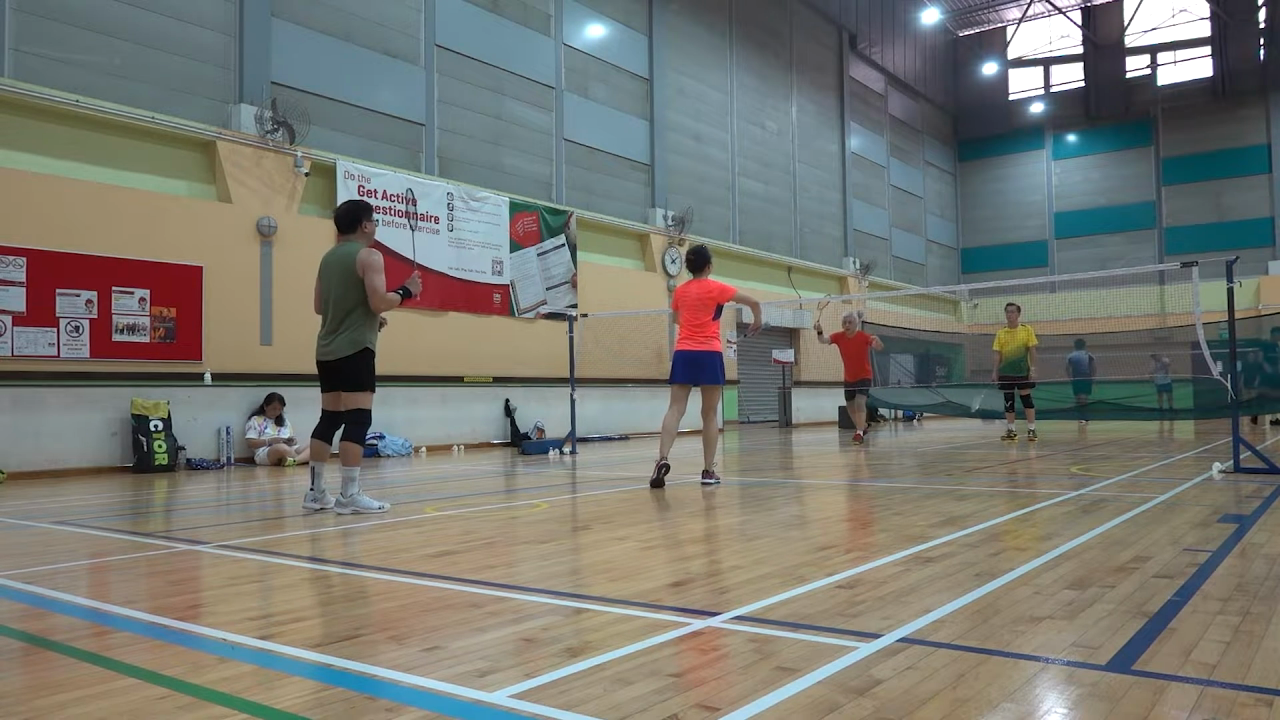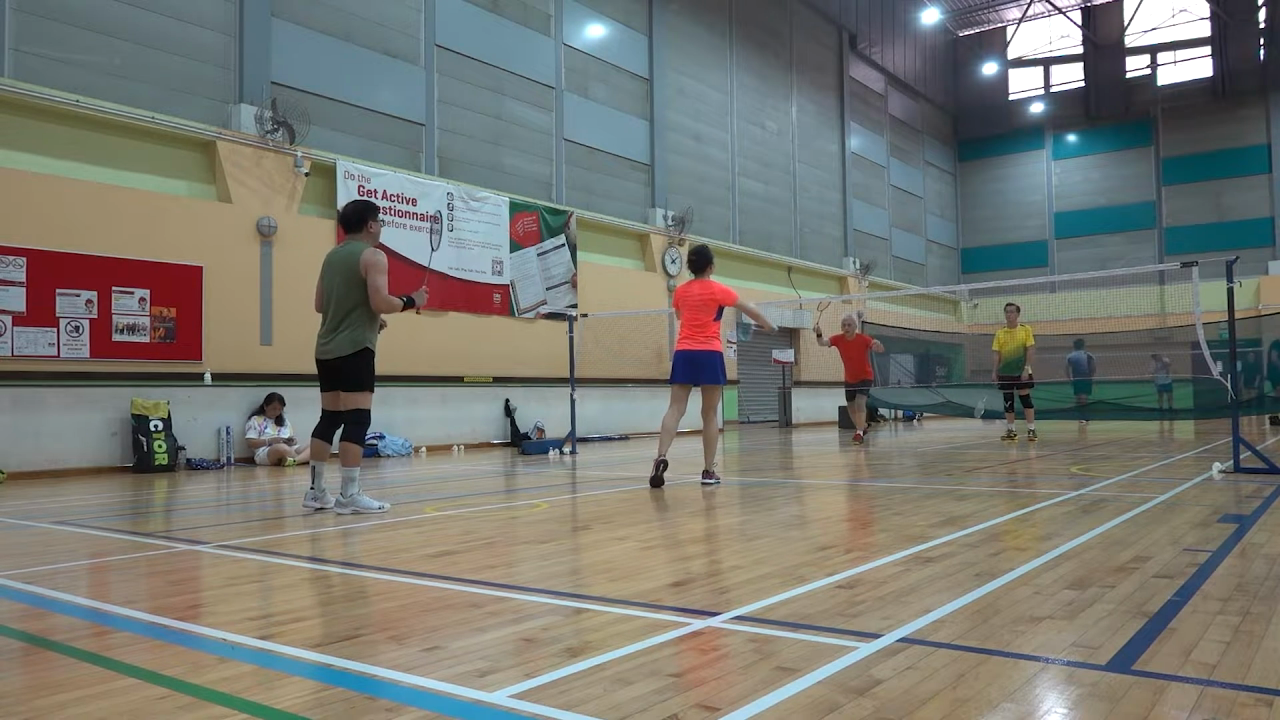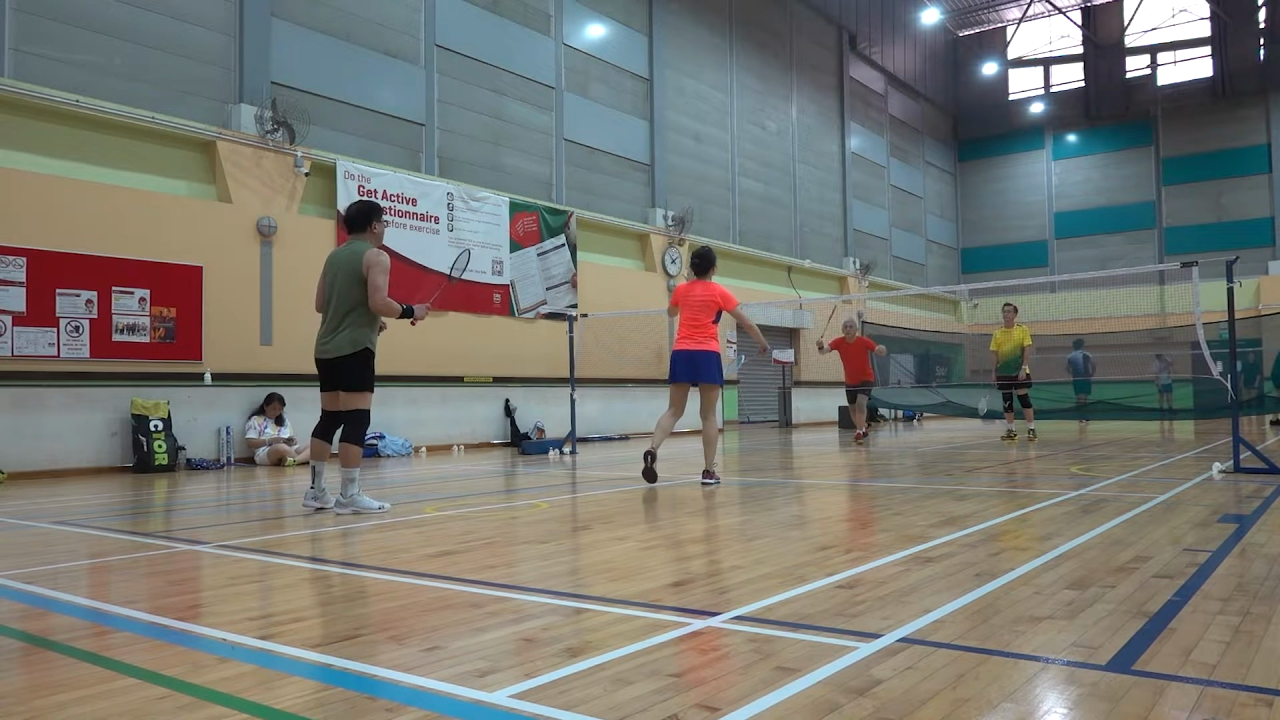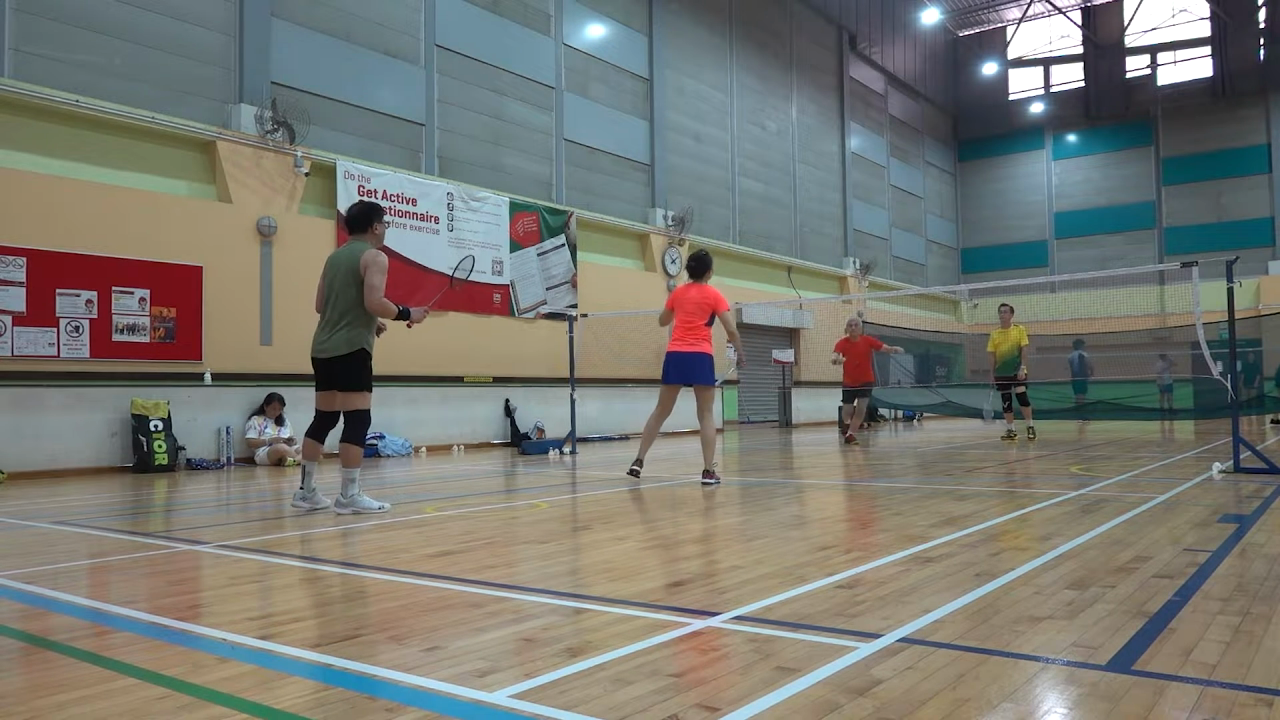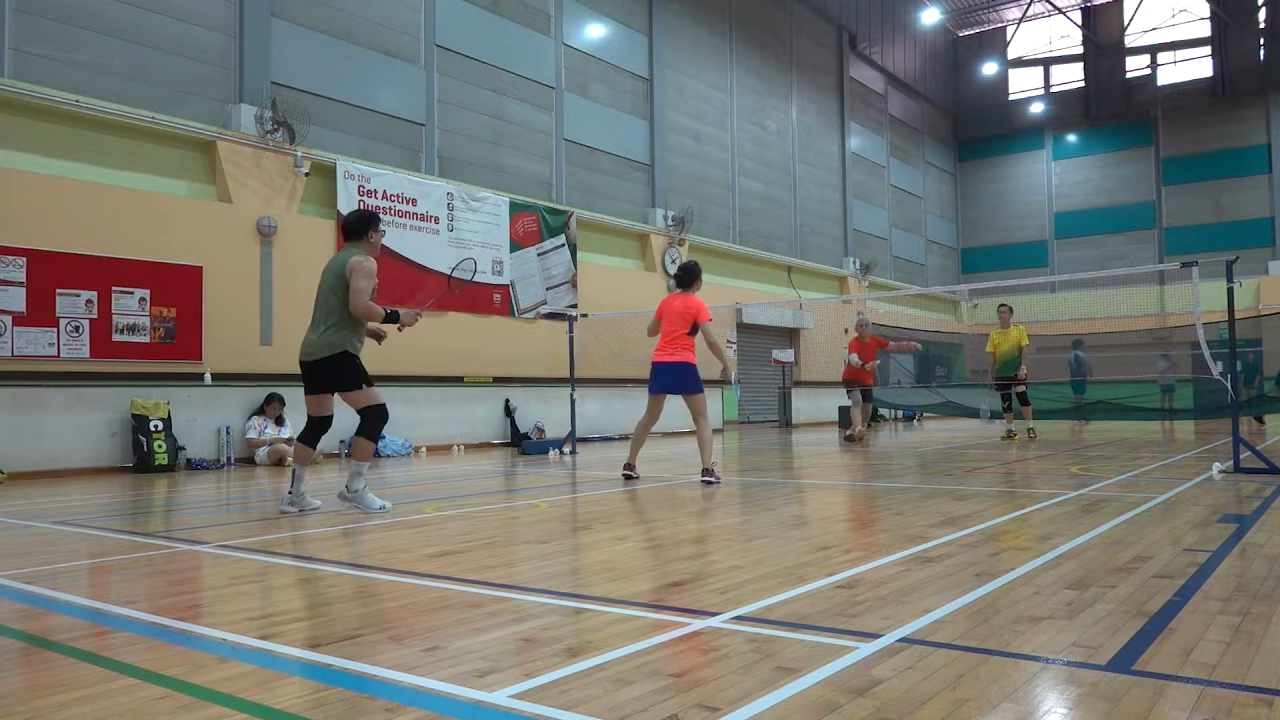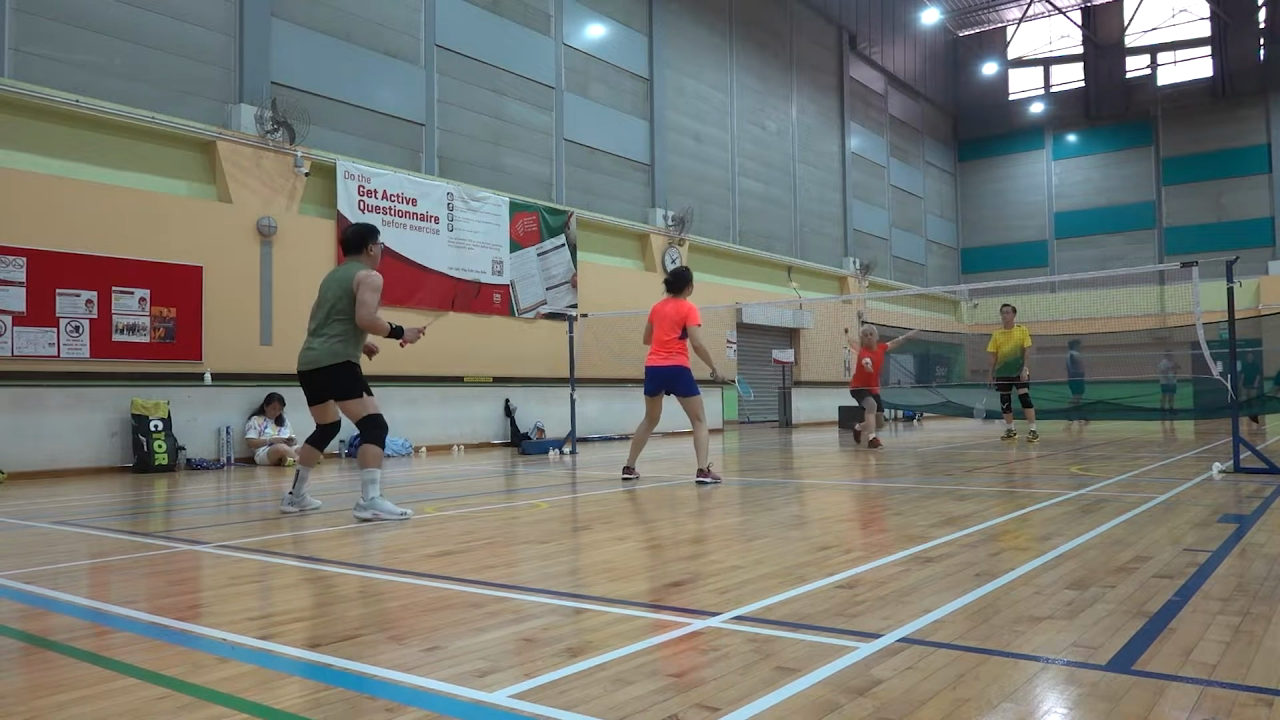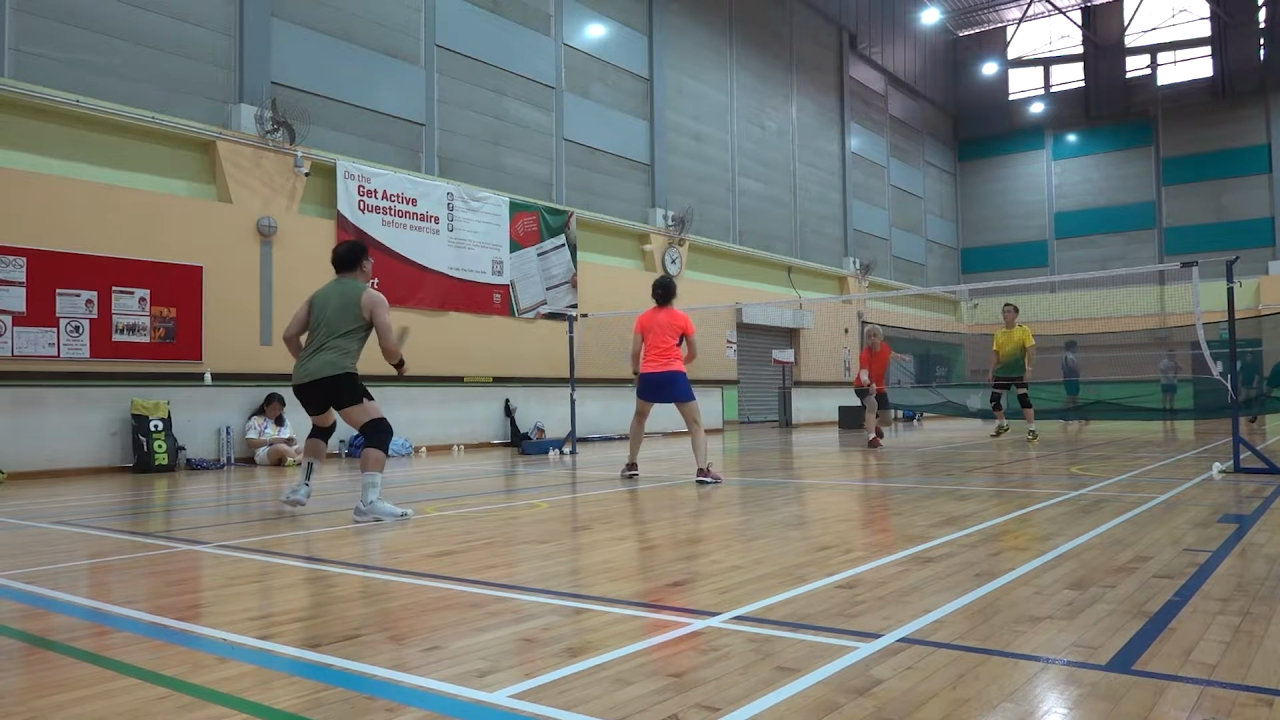
dt=0.2s
person 1, frame 1
left shoulder: (328, 258)
right shoulder: (369, 256)
right elbow: (379, 301)
right wrist: (407, 291)
left hip: (327, 350)
right hip: (354, 350)
left knee: (329, 419)
right knee: (358, 420)
left ankle: (316, 492)
right ankle: (350, 495)
person 1, frame 2
left shoulder: (331, 257)
right shoulder: (373, 256)
right elbow: (380, 302)
right wrist: (411, 301)
left hip: (327, 350)
right hip: (354, 349)
left knee: (329, 418)
right knee: (356, 420)
left ankle: (316, 490)
right ankle: (349, 495)
person 1, frame 3
left shoulder: (333, 256)
right shoulder: (375, 256)
right elbow: (378, 302)
right wrist: (411, 312)
left hip: (326, 349)
right hip: (354, 349)
left knee: (329, 419)
right knee: (356, 421)
left ankle: (316, 490)
right ankle: (349, 495)
person 1, frame 4
left shoulder: (334, 257)
right shoulder: (375, 257)
right elbow: (374, 302)
right wrist: (406, 314)
left hip: (323, 349)
right hip: (351, 350)
left knee: (324, 418)
right knee: (358, 421)
left ankle: (306, 490)
right ankle: (350, 495)
person 1, frame 5
left shoulder: (334, 262)
right shoulder: (364, 262)
right elbow: (359, 306)
left wrist: (365, 329)
right wrist: (396, 317)
left hip: (311, 354)
right hip: (335, 353)
left knee: (317, 423)
right knee: (376, 414)
left ankle: (294, 495)
right ankle: (355, 488)
person 1, frame 6
left shoulder: (332, 276)
right shoulder: (368, 277)
right elbow: (365, 319)
right wrist: (401, 333)
left hip: (309, 364)
right hip: (337, 364)
left knee: (326, 427)
right knee: (374, 426)
left ankle: (296, 496)
right ankle: (370, 499)
person 1, frame 7
left shoulder: (319, 295)
right shoulder: (372, 297)
left elbow: (290, 335)
right elbow: (388, 346)
right wrist: (399, 363)
left hip: (306, 377)
right hip: (339, 375)
left knee: (323, 428)
right knee: (379, 431)
left ankle: (301, 488)
right ankle: (370, 502)
person 2, frame 1
left shoulder: (679, 291)
right shoulder: (717, 288)
right elbow: (754, 302)
right wrist: (757, 321)
left hip: (683, 354)
right hip: (709, 355)
left knee: (675, 410)
right knee: (709, 414)
left ankle: (663, 459)
right ankle: (708, 471)
person 2, frame 2
left shoulder: (680, 291)
right shoulder: (718, 290)
right elbow: (751, 311)
right wrist: (769, 325)
left hip: (683, 354)
right hip: (709, 355)
left knee: (675, 409)
right knee: (709, 415)
left ankle: (661, 456)
right ankle: (708, 471)
person 2, frame 3
left shoulder: (681, 290)
right shoulder: (720, 293)
left elbow: (671, 313)
right elbow: (746, 324)
right wrist: (763, 342)
left hip: (681, 354)
right hip: (707, 355)
left knee: (673, 410)
right knee: (708, 415)
left ankle: (652, 450)
right ankle: (709, 471)
person 2, frame 4
left shoulder: (677, 293)
right shoulder: (714, 295)
left elbow: (662, 321)
right elbow: (731, 330)
right wrist: (740, 353)
left hip: (674, 356)
right hip: (700, 357)
left knee: (661, 411)
right knee: (706, 415)
left ankle: (639, 460)
right ankle: (708, 471)
person 2, frame 5
left shoulder: (666, 302)
right shoulder: (698, 305)
left elbow: (650, 332)
right elbow: (710, 340)
right wrist: (725, 364)
left hip: (659, 364)
right hip: (683, 366)
left knee: (649, 417)
right knee: (701, 419)
left ankle: (630, 465)
right ankle: (707, 469)
person 2, frame 6
left shoulder: (657, 307)
right shoulder: (689, 309)
left elbow: (646, 339)
right elbow: (697, 344)
right wrist: (713, 368)
left hip: (653, 368)
right hip: (678, 369)
left knee: (650, 420)
right knee: (699, 421)
left ankle: (629, 467)
right ankle: (702, 470)
person 2, frame 7
left shoulder: (643, 318)
right shoulder: (683, 318)
left elbow: (636, 351)
right elbow: (693, 354)
left wrist: (635, 371)
left hip: (648, 375)
right hip: (675, 375)
left knee: (640, 416)
right knee: (695, 425)
left ankle: (631, 464)
right ankle: (702, 470)
